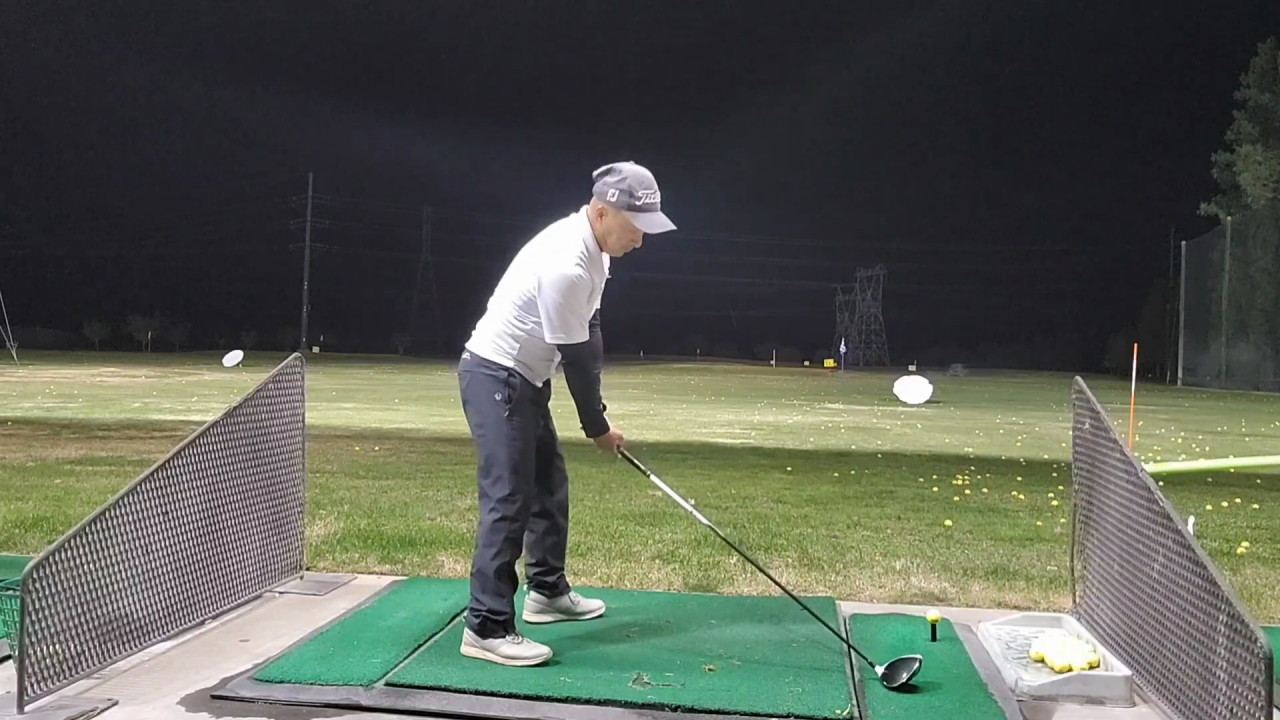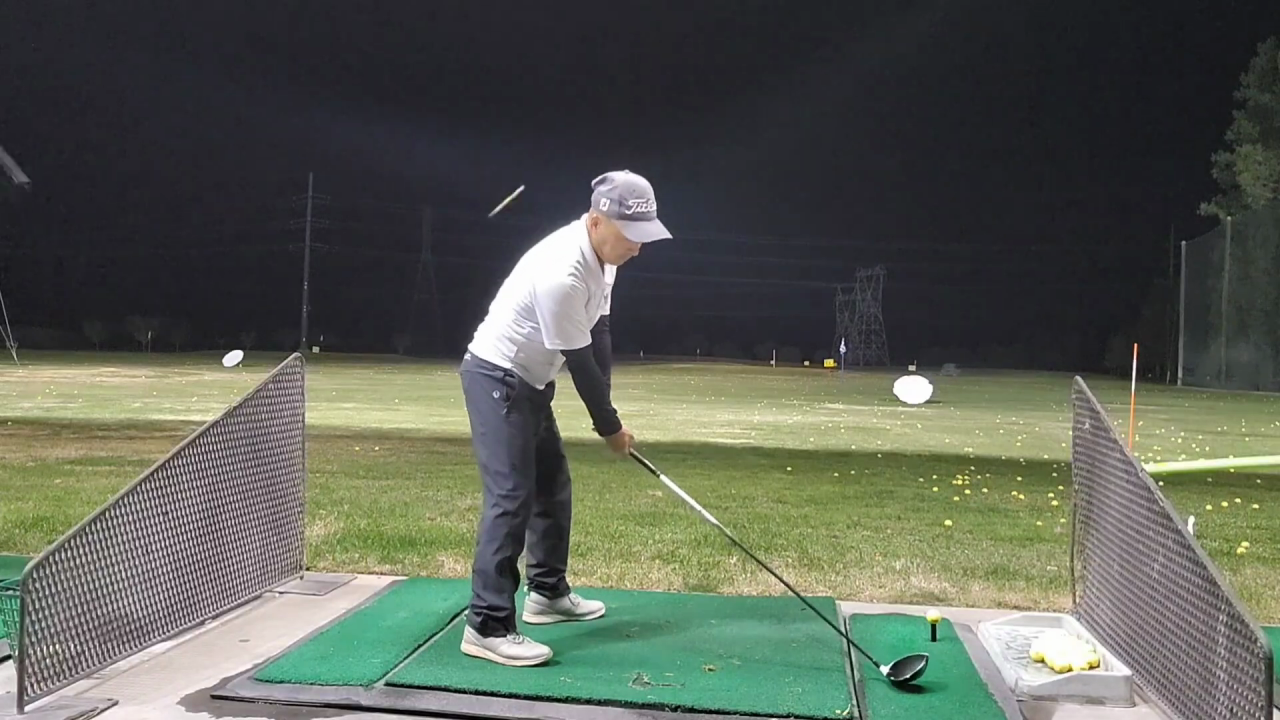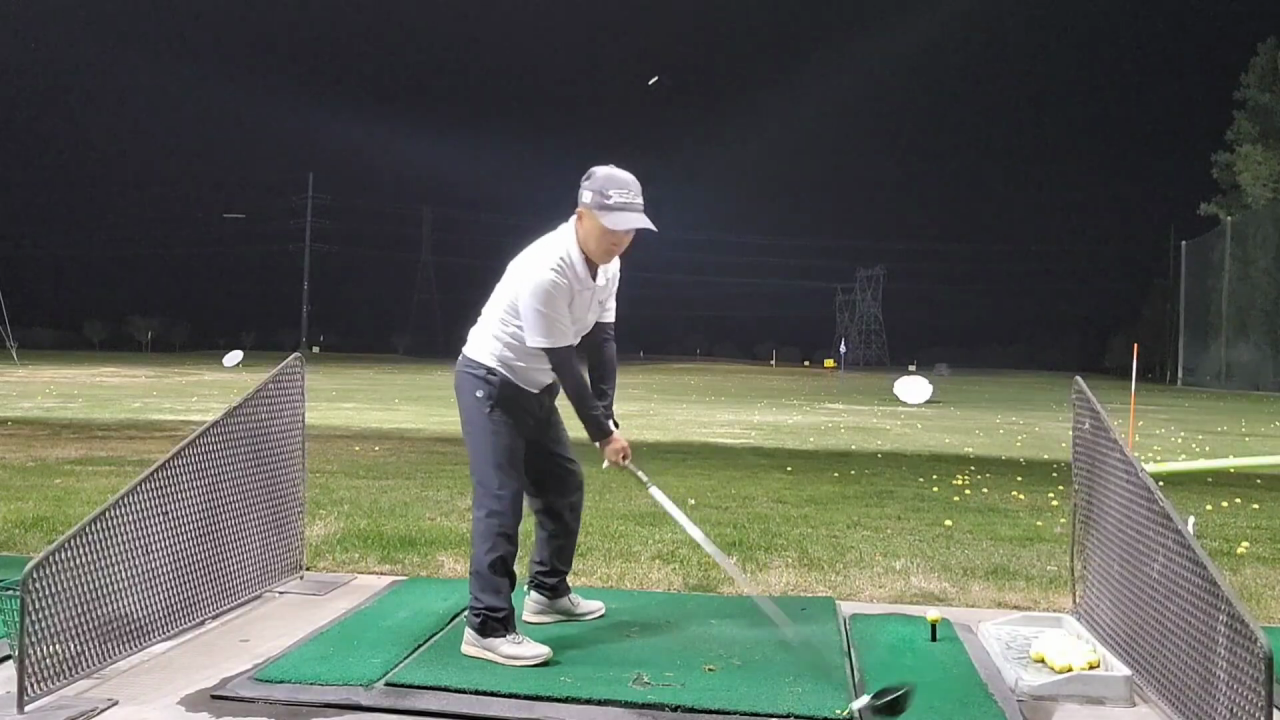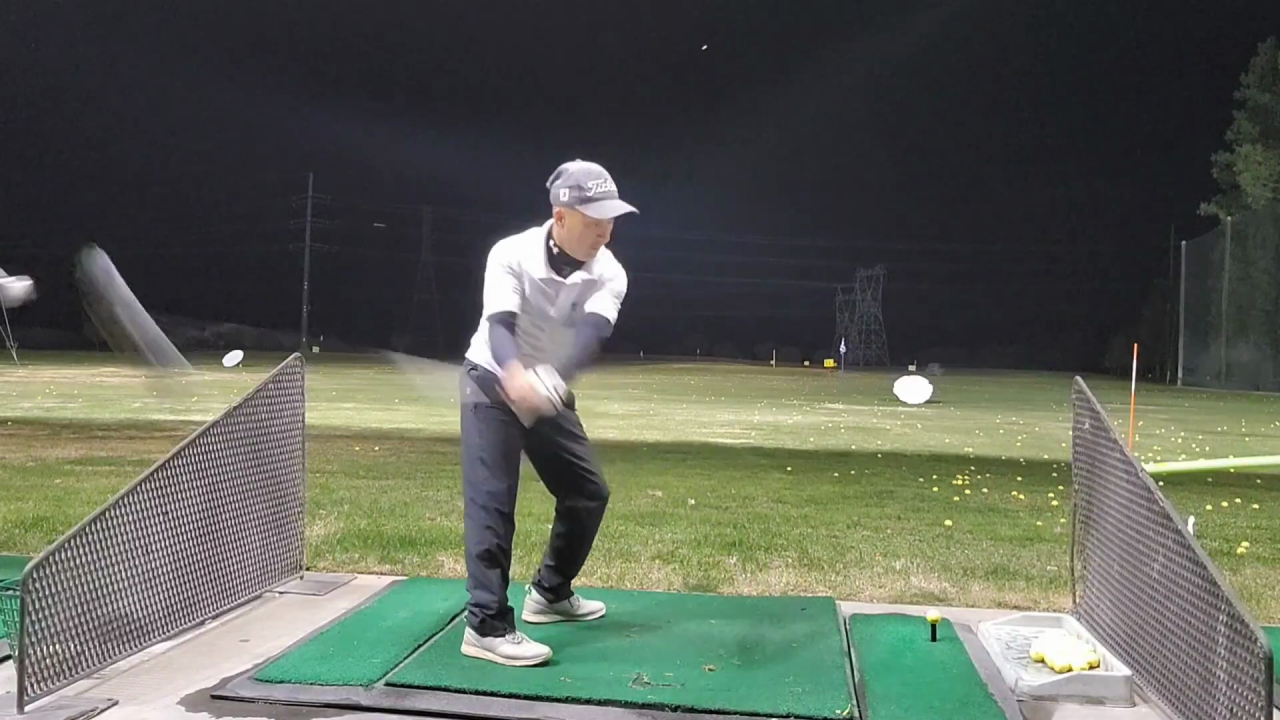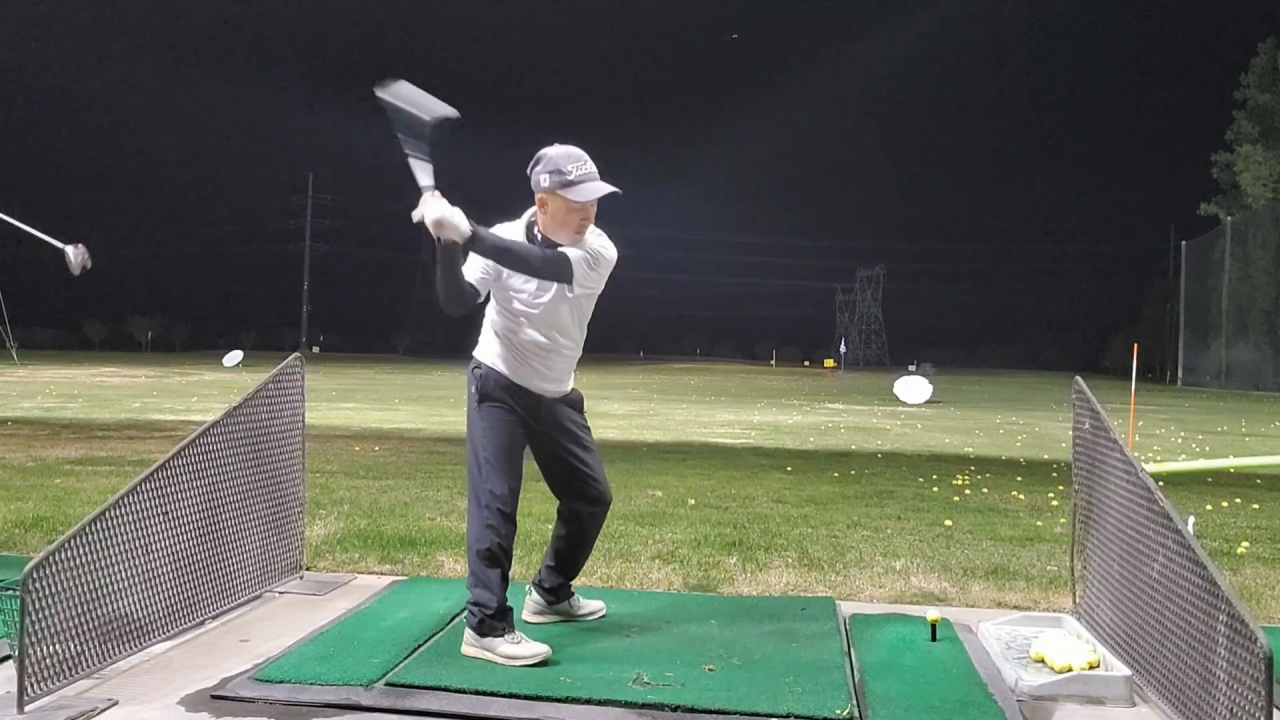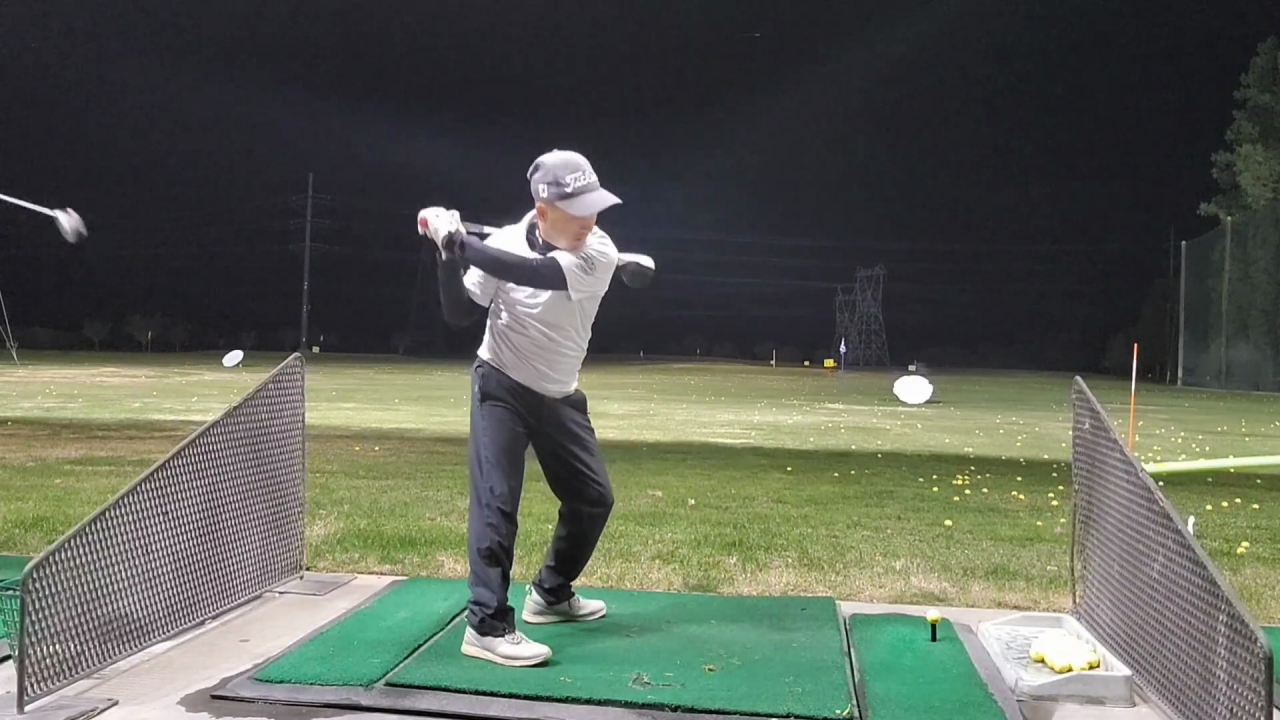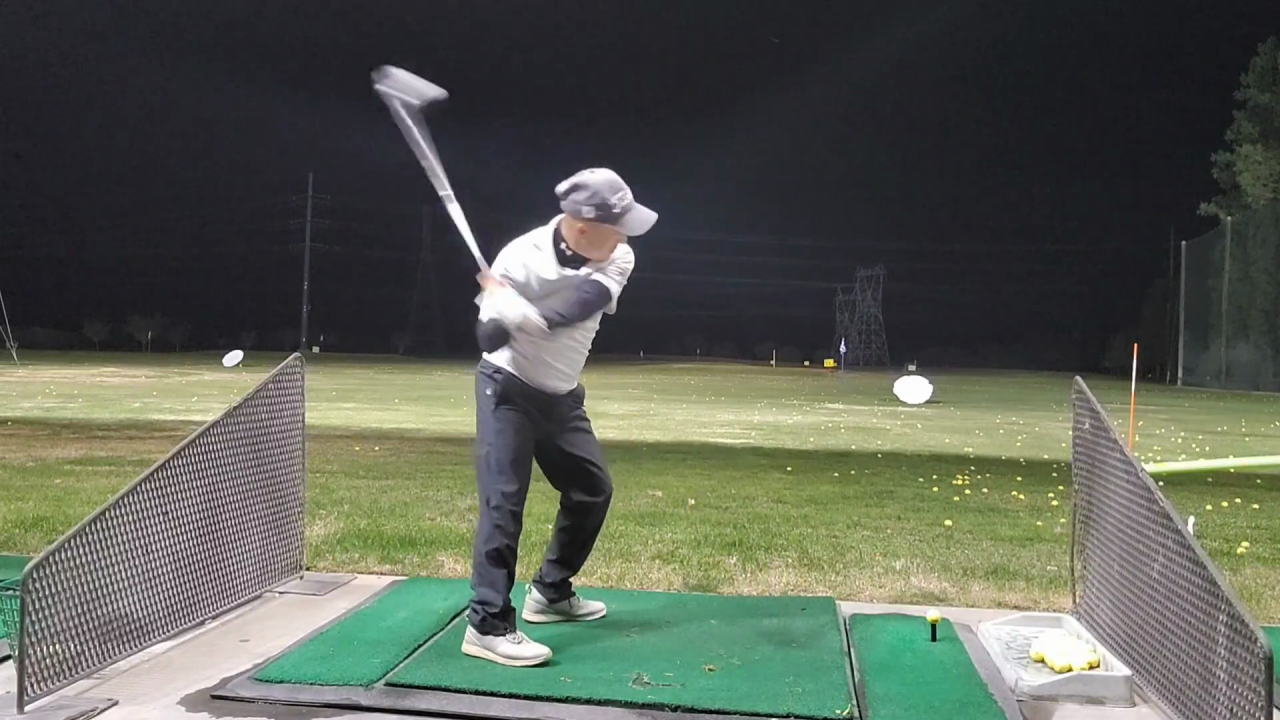
dt=0.3s
person 1, frame 1
left shoulder: (591, 246)
right shoulder: (566, 265)
left elbow: (589, 333)
right elbow: (573, 357)
left wrist: (598, 407)
right wrist: (597, 427)
left hip: (524, 377)
right hip: (496, 375)
left knee: (549, 483)
right knee: (508, 497)
left ankle: (547, 590)
right ankle: (486, 627)
person 1, frame 2
left shoulder: (600, 254)
right shoulder: (561, 275)
left elbow: (596, 336)
right elbow: (579, 361)
left wrist: (608, 413)
right wrist: (609, 425)
left hip: (528, 380)
right hip: (496, 377)
left knee: (552, 484)
right knee: (510, 495)
left ankle: (547, 591)
right ankle: (488, 625)
person 1, frame 3
left shoulder: (605, 264)
right shoulder: (546, 271)
left elbow: (600, 343)
right elbow: (563, 363)
left wrist: (607, 416)
right wrist: (601, 433)
left hip: (532, 386)
right hip: (490, 380)
left knee: (563, 484)
right knee: (500, 497)
left ankle: (548, 591)
right ankle: (487, 626)
person 1, frame 4
left shoulder: (609, 274)
right shoulder: (511, 254)
left elbow: (592, 335)
right elbow: (501, 329)
left wrist: (550, 380)
right wrist: (513, 375)
left hip: (550, 394)
right hip: (492, 385)
left knee: (588, 492)
right knee: (492, 499)
left ankle: (550, 592)
right ankle: (487, 626)
person 1, frame 5
left shoulder: (598, 253)
right shoulder: (499, 239)
left elbow: (539, 266)
right elbow: (459, 303)
left wrist: (464, 235)
right wrist: (450, 239)
left hip: (557, 395)
right hip: (497, 385)
left knee: (591, 496)
right knee: (495, 499)
left ankle: (550, 592)
right ankle: (486, 625)
person 1, frame 6
left shoulder: (599, 254)
right shoulder: (502, 244)
left elbow: (532, 273)
right elbow: (459, 315)
left wrist: (455, 240)
right wrist: (447, 250)
left hip: (560, 395)
right hip: (501, 386)
left knee: (593, 497)
right knee: (496, 499)
left ankle: (551, 593)
right ankle: (487, 625)
person 1, frame 7
left shoulder: (617, 258)
right shoulder: (520, 258)
left elbow: (581, 305)
right elbow: (490, 340)
left wrist: (530, 316)
right wrist: (499, 317)
left hip: (562, 394)
right hip: (509, 386)
left knee: (592, 491)
right knee: (504, 499)
left ankle: (550, 592)
right ankle: (488, 624)
